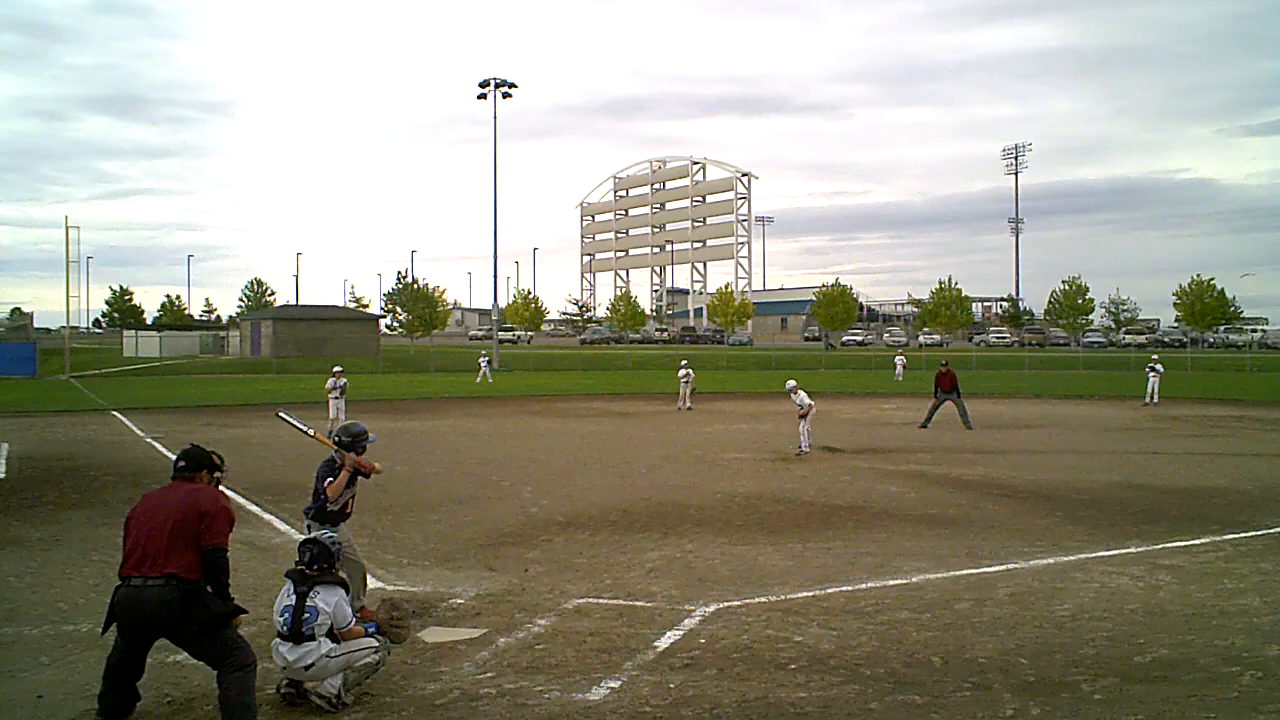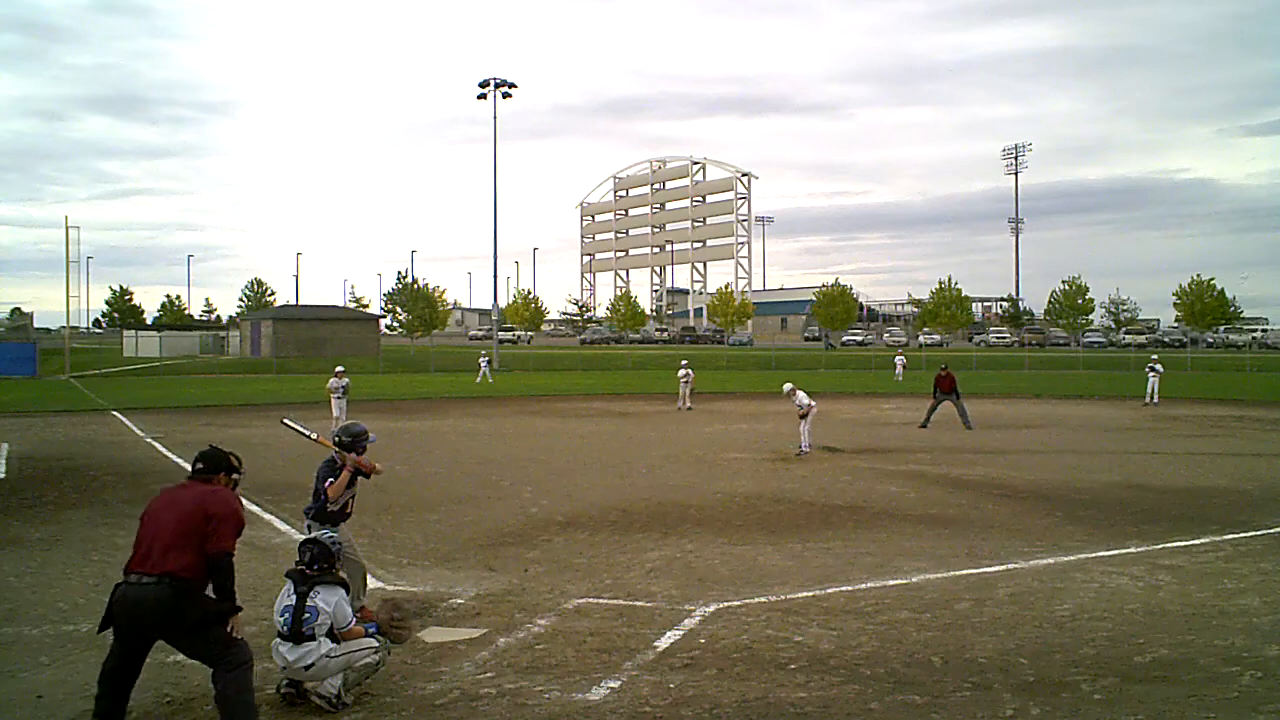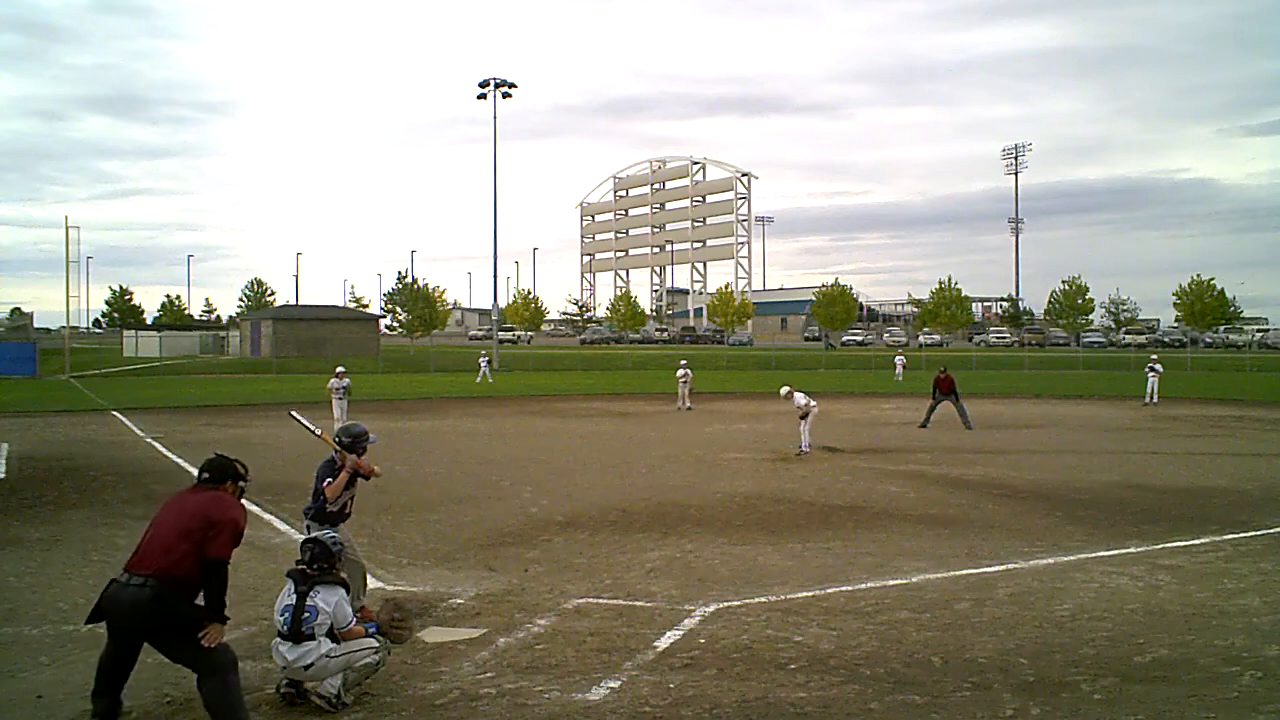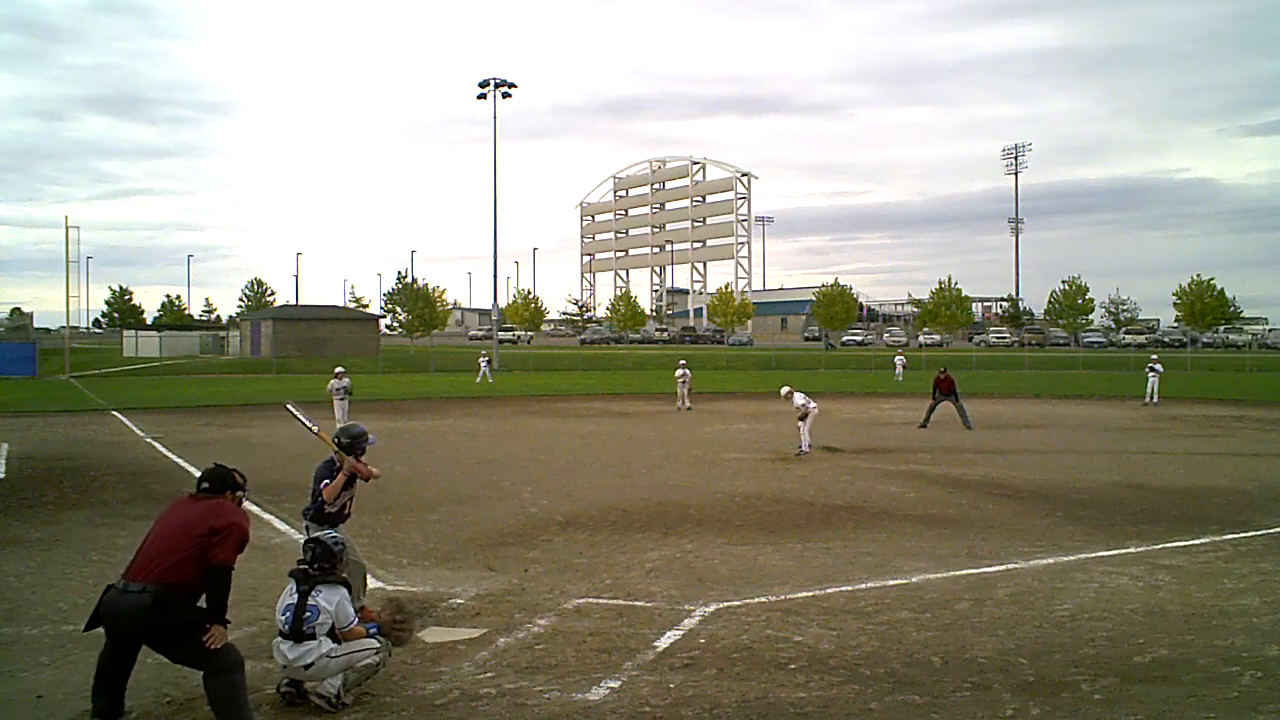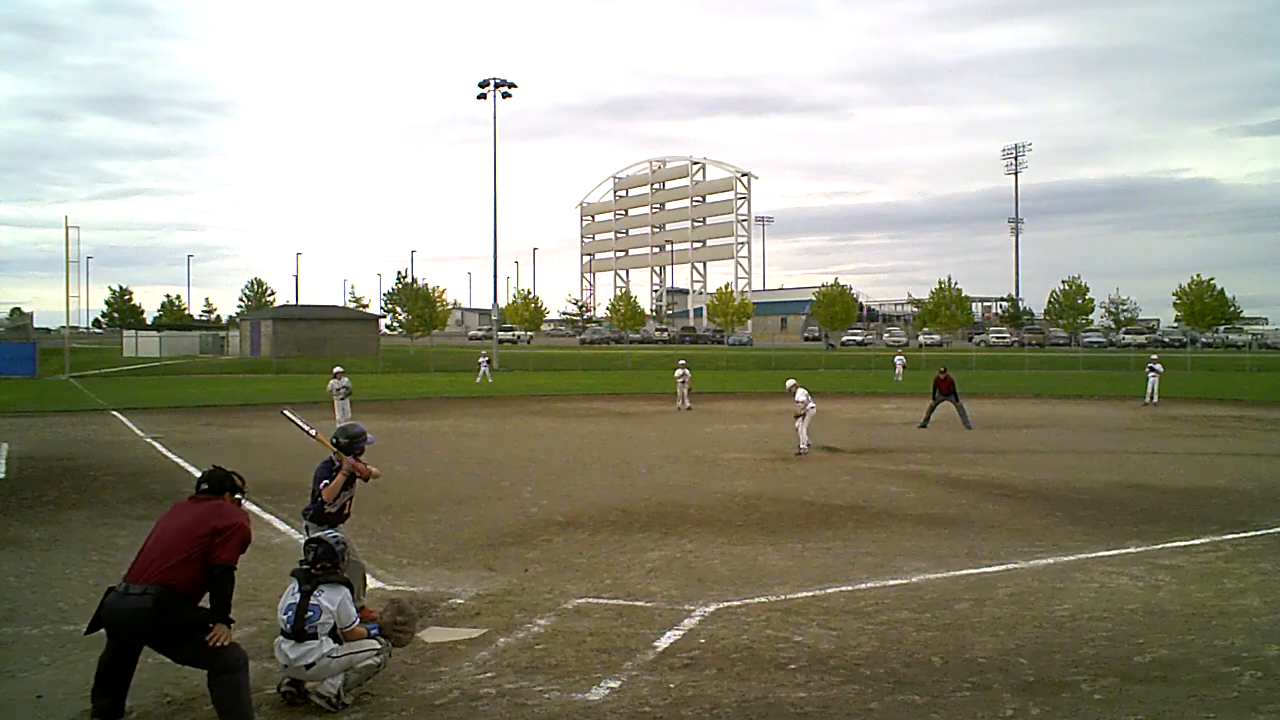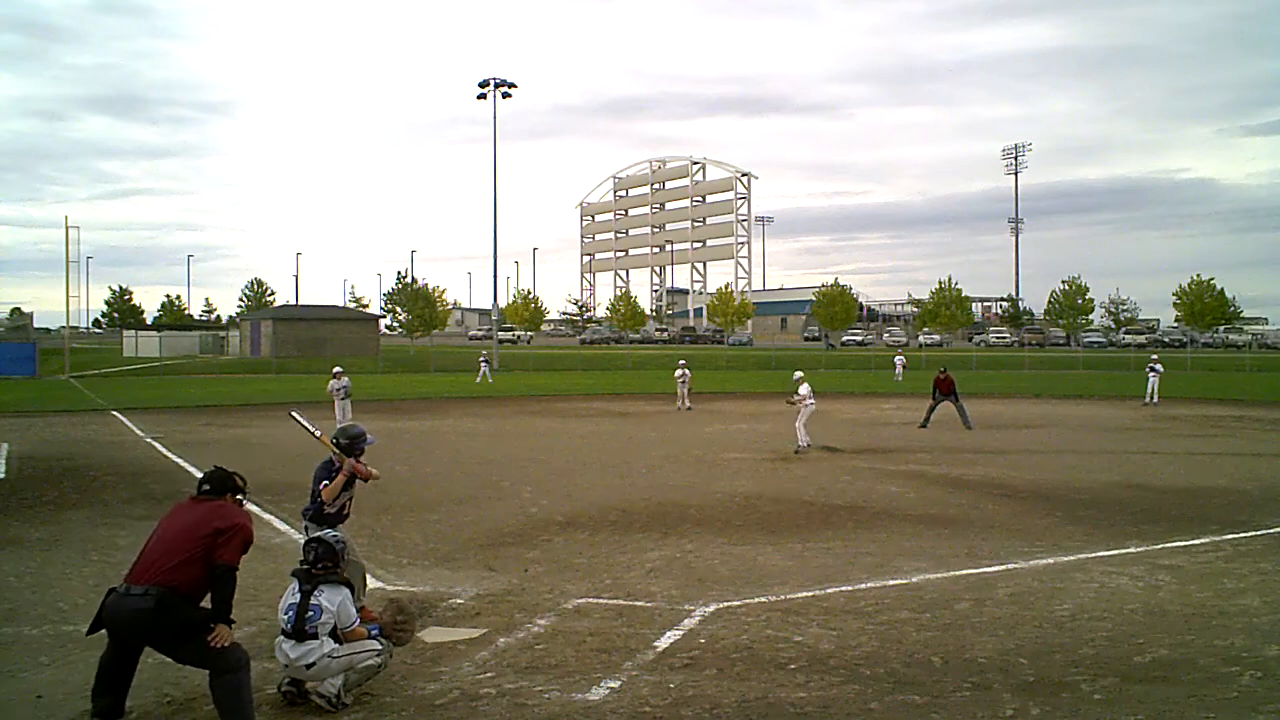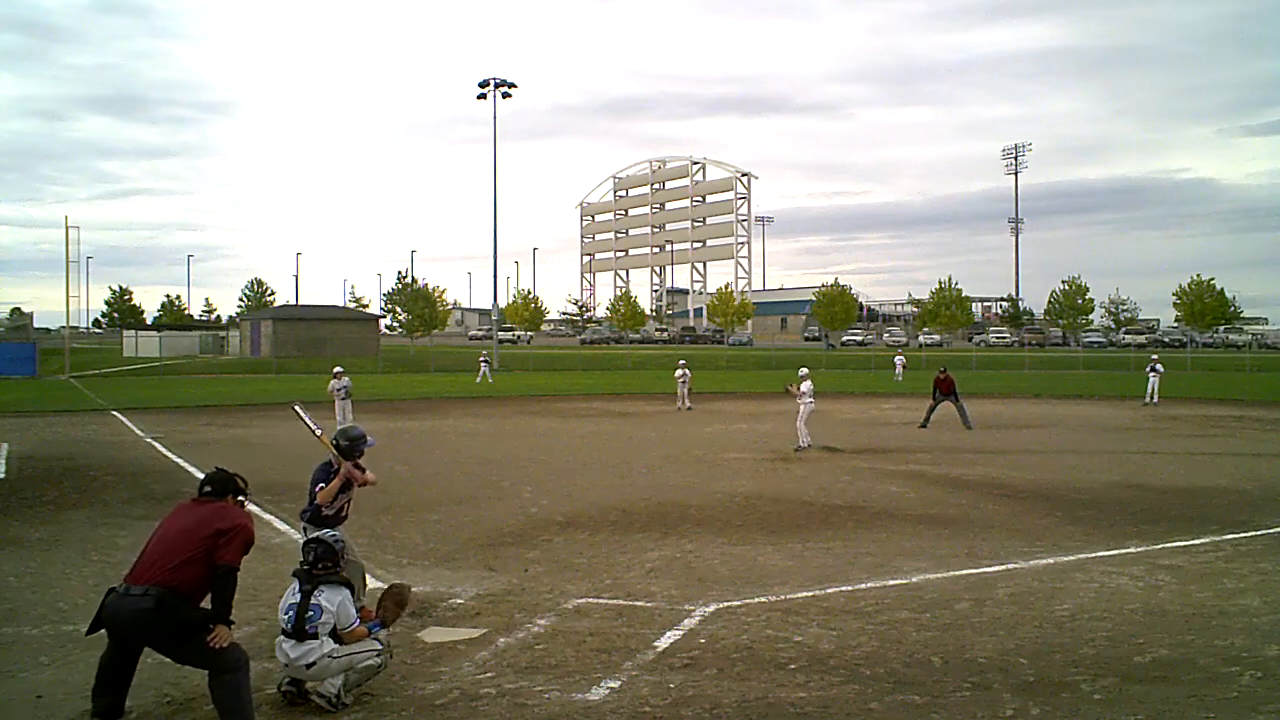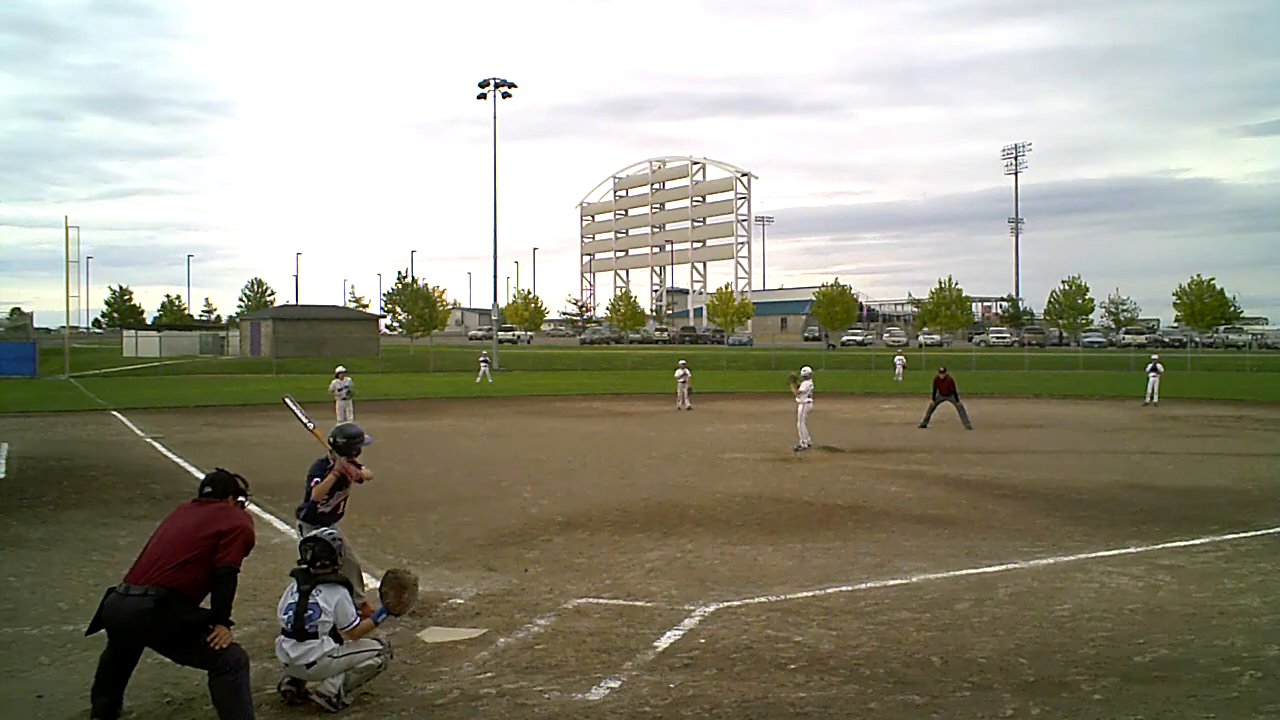
dt=0.2s
person 1, frame 1
left shoulder: (145, 500)
right shoulder: (212, 499)
left elbow: (130, 550)
right elbow: (215, 556)
right wrist: (225, 603)
left hip: (129, 599)
right hip: (175, 600)
left knee: (126, 653)
right knee: (239, 660)
person 1, frame 2
left shoulder: (163, 496)
right shoulder: (225, 501)
right elbow: (219, 560)
right wrist: (229, 607)
left hip: (127, 597)
right hip: (171, 600)
left knee: (124, 655)
right knee: (234, 659)
person 1, frame 3
left shoulder: (178, 500)
right shoulder: (230, 508)
right elbow: (216, 566)
right wrist: (216, 618)
left hip: (118, 596)
right hip: (155, 604)
left knee: (119, 653)
right knee: (219, 663)
person 1, frame 4
left shoulder: (178, 506)
right shoulder: (232, 516)
right elbow: (220, 572)
right wrist: (218, 621)
left hip: (115, 602)
right hip: (154, 609)
left knee: (119, 648)
right knee: (225, 663)
person 1, frame 5
left shoulder: (178, 509)
right shoulder: (234, 517)
right elbow: (222, 572)
right wrist: (221, 621)
left hip: (116, 605)
right hip: (155, 610)
left knee: (120, 649)
right knee: (230, 661)
person 1, frame 6
left shoulder: (179, 510)
right shoulder: (236, 518)
right elbow: (224, 572)
right wrist: (222, 621)
left hip: (117, 605)
right hip: (156, 610)
left knee: (121, 650)
right knee: (232, 662)
person 1, frame 7
left shoulder: (180, 510)
right shoulder: (237, 519)
right elbow: (225, 573)
right wrist: (222, 621)
left hip: (117, 605)
right hip: (157, 610)
left knee: (121, 649)
right knee: (231, 662)
person 1, frame 8
left shoulder: (181, 511)
right shoulder: (237, 520)
right elbow: (225, 574)
right wrist: (221, 622)
left hip: (116, 605)
right hip: (155, 610)
left knee: (120, 650)
right knee: (230, 662)
person 2, frame 1
left shoulder: (355, 462)
right shoulder: (327, 467)
left elbow: (379, 470)
right elbow: (332, 494)
left wrist: (369, 466)
right wrist: (347, 468)
left hip: (337, 525)
right hip: (318, 526)
left knee: (357, 566)
left ankle: (358, 605)
person 2, frame 2
left shoulder: (355, 462)
right shoulder: (328, 468)
left elbow: (379, 470)
right elbow: (333, 494)
left wrist: (370, 467)
right wrist: (349, 469)
left hip: (337, 526)
right hip: (318, 526)
left knee: (357, 565)
left ankle: (358, 605)
person 2, frame 3
left shoulder: (354, 462)
right shoulder: (327, 468)
left elbow: (378, 473)
right elbow: (331, 495)
left wrist: (369, 469)
right wrist: (348, 469)
left hip: (337, 526)
right hip: (318, 527)
left knee: (356, 566)
left ankle: (358, 606)
person 2, frame 4
left shoulder: (353, 463)
right shoulder: (326, 469)
left elbow: (377, 474)
right elbow: (328, 496)
left wrist: (367, 472)
right wrist: (345, 471)
left hip: (337, 526)
right hip: (317, 527)
left knee: (357, 566)
left ankle: (358, 605)
person 2, frame 5
left shoulder: (353, 463)
right shoulder: (325, 469)
left elbow: (376, 474)
right elbow: (327, 496)
left wrist: (366, 471)
right wrist: (344, 471)
left hip: (337, 526)
right hip: (317, 527)
left knee: (356, 566)
left ankle: (358, 605)
person 2, frame 6
left shoulder: (353, 464)
right shoulder: (325, 469)
left elbow: (376, 475)
right elbow: (327, 497)
left wrist: (366, 472)
right wrist: (345, 472)
left hip: (336, 526)
right hip: (316, 527)
left knee: (356, 566)
left ankle: (358, 606)
person 2, frame 7
left shoulder: (352, 466)
right shoulder: (323, 471)
left elbow: (373, 479)
right elbow: (321, 500)
left wrist: (363, 479)
right wrist: (341, 476)
left hip: (335, 527)
right hip: (315, 528)
left knee: (355, 566)
left ankle: (358, 607)
person 2, frame 8
left shoulder: (347, 465)
right shoulder: (319, 468)
left elbow: (369, 475)
right elbow: (316, 496)
left wrist: (358, 473)
right wrist: (335, 472)
left hip: (330, 525)
right hip: (311, 526)
left knee: (351, 563)
left ankle: (359, 604)
person 3, frame 1
left shoulder: (290, 585)
right shoulder: (334, 592)
right elbow: (348, 634)
right wrist: (372, 628)
left hip: (284, 663)
right hip: (312, 664)
right knee: (379, 647)
left ankle: (293, 682)
right ankle: (331, 689)
person 3, frame 2
left shoulder: (291, 584)
right shoulder: (334, 592)
right elbow: (348, 634)
right wrist: (372, 628)
left hip: (284, 662)
right hip: (313, 665)
right knee: (379, 647)
left ankle: (292, 683)
right ankle: (331, 689)
person 3, frame 3
left shoulder: (292, 584)
right shoulder: (334, 592)
right elbow: (348, 635)
right wrist: (373, 629)
left hip: (283, 663)
right hip: (312, 664)
right knee: (379, 647)
left ankle: (292, 683)
right ankle: (331, 689)
person 3, frame 4
left shoulder: (294, 584)
right shoulder: (336, 591)
left elbow: (282, 621)
right elbow: (349, 634)
right wrist: (374, 629)
left hip: (285, 663)
right hip: (313, 664)
right knee: (380, 648)
left ankle: (293, 682)
right ankle: (331, 689)
person 3, frame 5
left shoulder: (295, 584)
right shoulder: (338, 591)
left elbow: (284, 621)
right elbow: (351, 635)
right wrist: (376, 630)
left hip: (286, 662)
right hip: (314, 664)
right knee: (380, 649)
left ankle: (293, 681)
right ankle: (331, 689)
person 3, frame 6
left shoulder: (296, 584)
right shoulder: (339, 591)
left elbow: (285, 621)
right elbow: (351, 636)
right wrist: (376, 630)
left hip: (286, 662)
right hip: (315, 664)
right knee: (381, 650)
left ankle: (293, 682)
right ankle: (332, 690)
person 3, frame 7
left shoulder: (296, 585)
right shoulder: (339, 592)
left elbow: (285, 621)
right elbow: (350, 637)
right wrist: (377, 625)
left hip: (287, 662)
right hip: (315, 664)
right knee: (381, 649)
left ankle: (293, 681)
right ankle: (332, 689)
person 3, frame 8
left shoulder: (294, 585)
right shoulder: (336, 592)
left elbow: (288, 624)
right elbow: (355, 632)
right wrist: (384, 612)
left hip: (287, 661)
right hip: (316, 664)
right knee: (381, 650)
left ankle: (293, 682)
right ankle: (332, 690)
